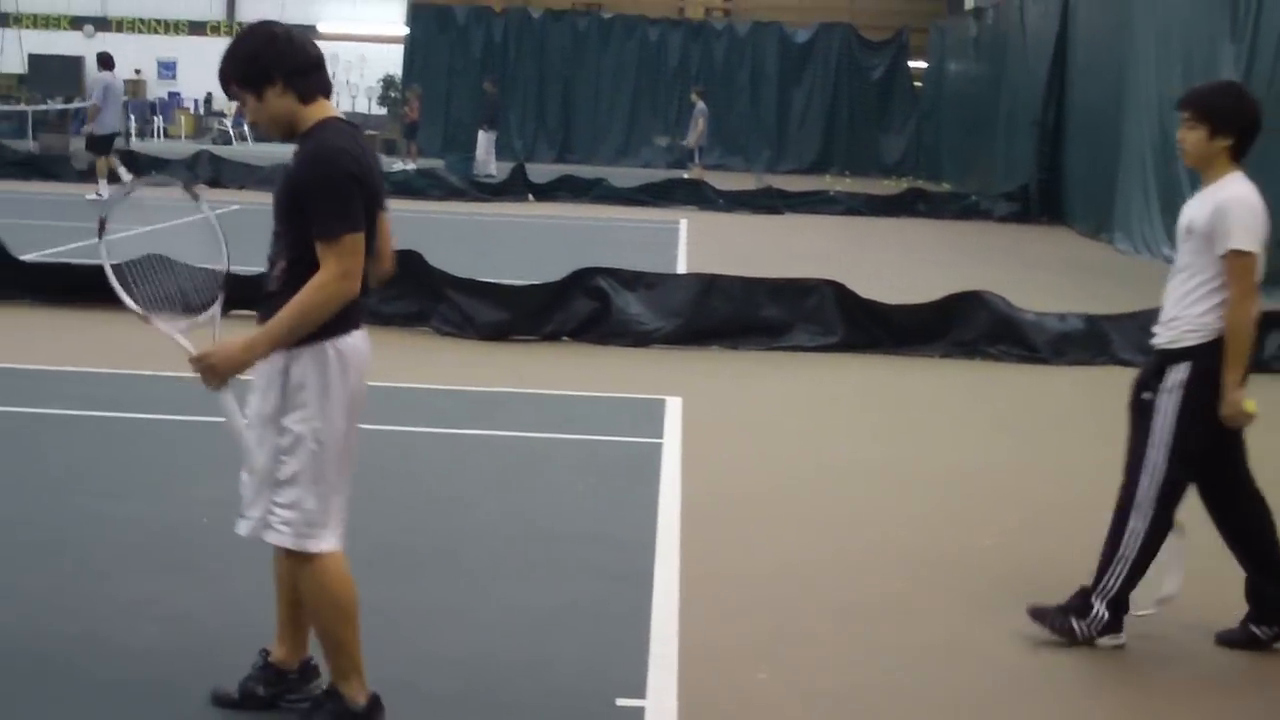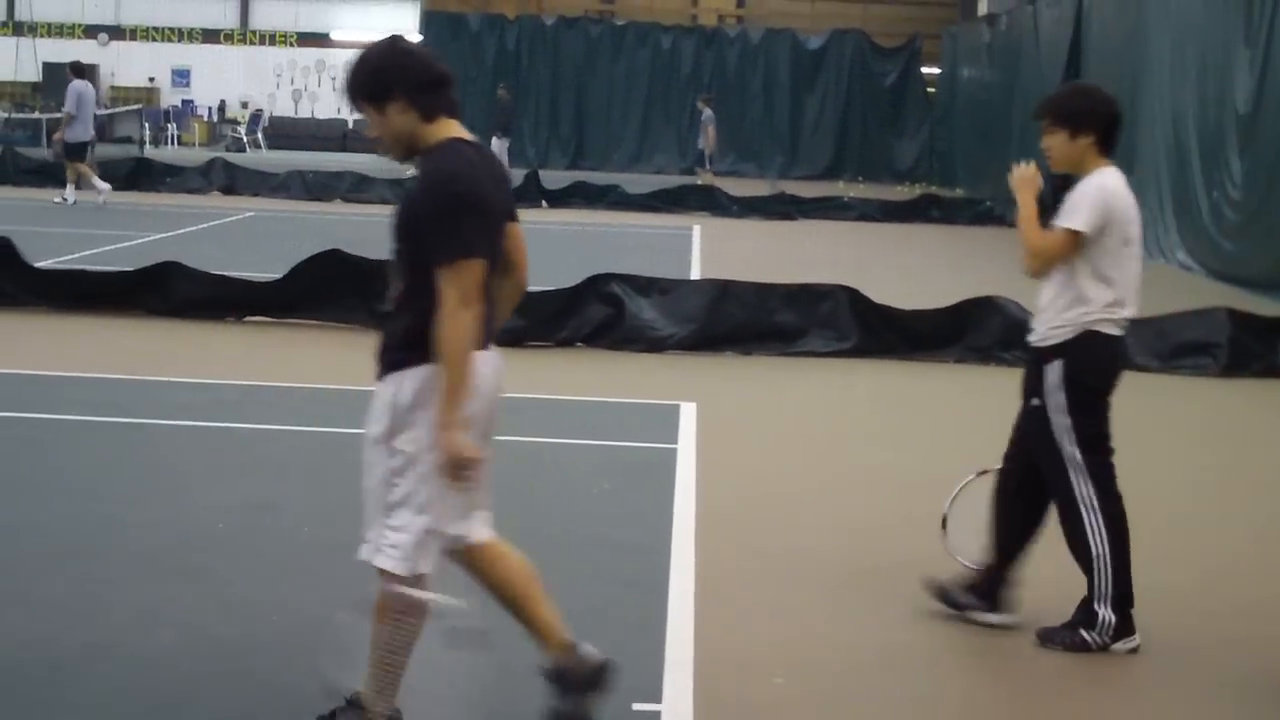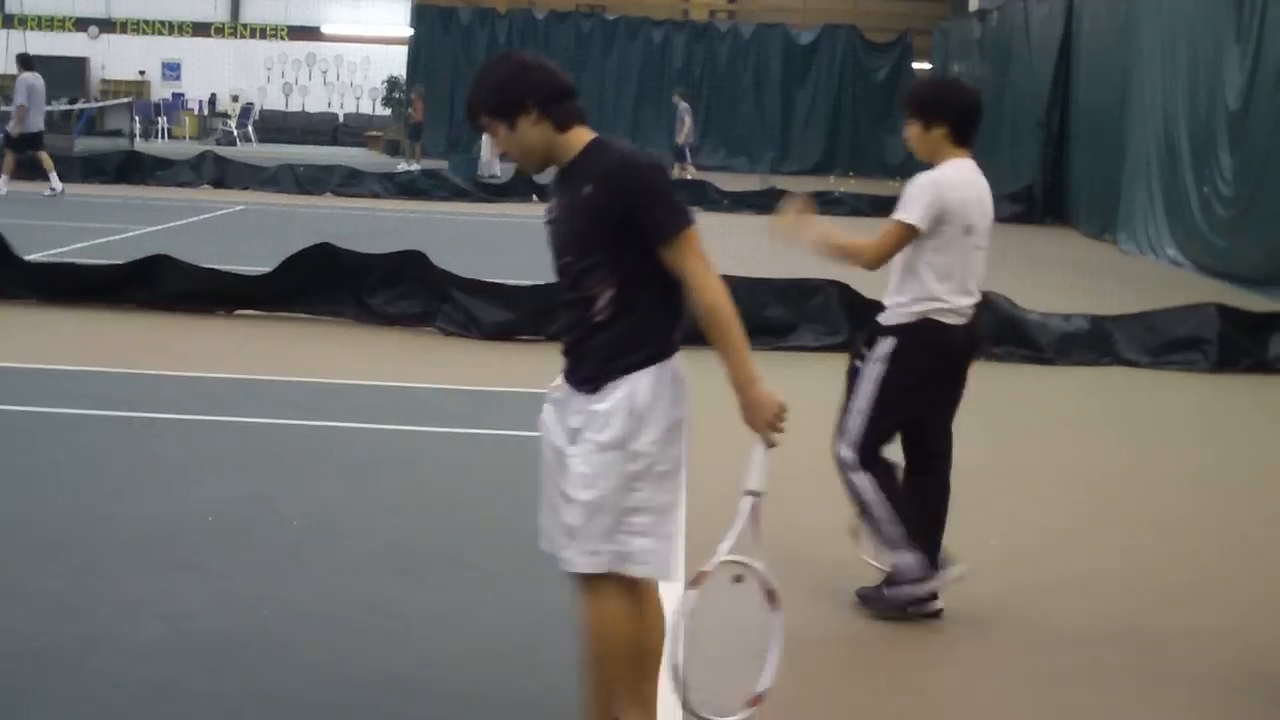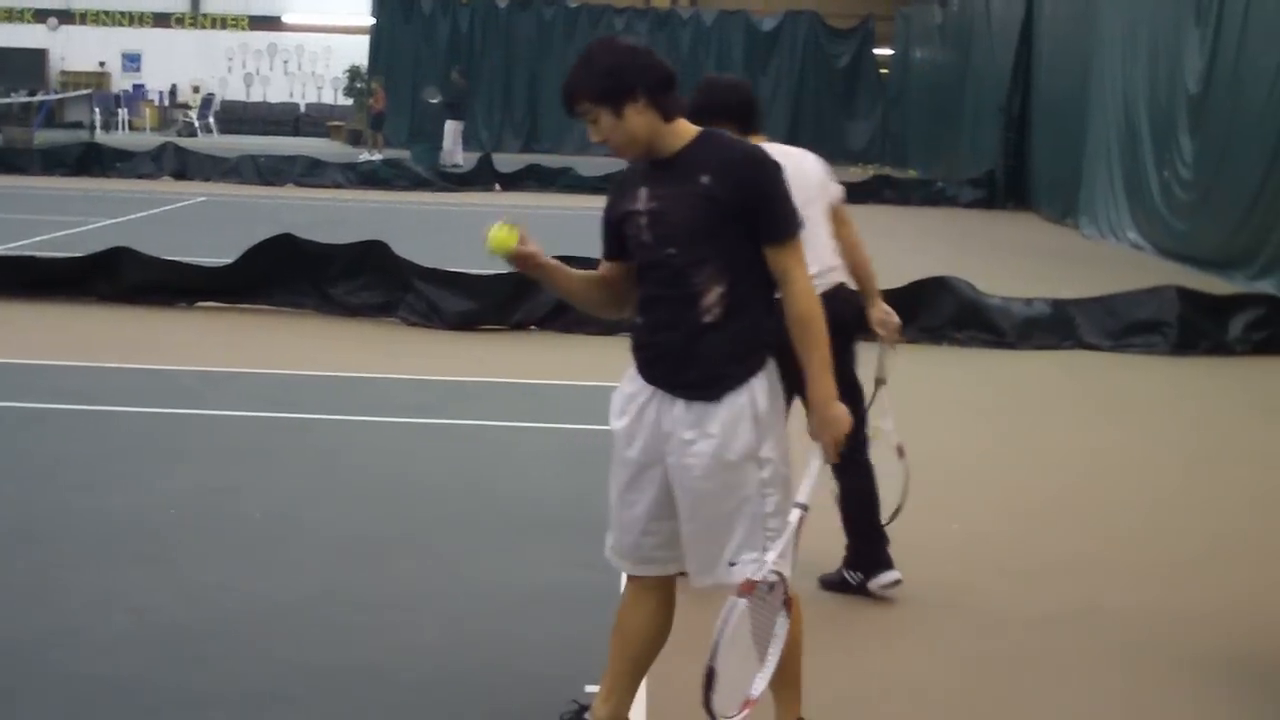
dt=0.5s
person 1, frame 1
left shoulder: (322, 160)
right shoulder: (349, 145)
left elbow: (341, 281)
right elbow: (381, 258)
left wrist: (246, 350)
left hip: (314, 358)
right hip: (323, 352)
left knee: (304, 532)
right knee: (286, 518)
right ankle: (289, 664)
person 1, frame 2
left shoulder: (443, 182)
right shoulder: (479, 163)
left elbow: (461, 307)
right elbow: (514, 275)
left wrist: (450, 425)
left hip: (429, 380)
right hip: (464, 370)
left knee: (402, 555)
right knee: (463, 534)
right ankle: (571, 658)
person 1, frame 3
left shoulder: (629, 173)
right shoulder: (565, 186)
left elbow: (699, 278)
left wrist: (748, 384)
left hip: (632, 394)
right hip: (578, 395)
left knee: (605, 572)
right knee: (613, 572)
person 1, frame 4
left shoulder: (743, 168)
right shoulder: (628, 187)
left elbow: (796, 286)
right elbow: (618, 293)
left wrist: (824, 397)
right wrist: (547, 270)
left hip: (731, 403)
right hip: (649, 398)
right knee: (648, 568)
person 2, frame 1
right shoulder: (1209, 197)
left wrist: (1233, 385)
left hip: (1195, 365)
right hip: (1186, 359)
left knee: (1148, 491)
right knee: (1229, 492)
left ankle: (1099, 612)
person 2, frame 2
left shoulder: (1097, 190)
right shoulder: (1102, 190)
left elbow: (1039, 261)
left wrist: (1024, 197)
left hip: (1073, 356)
right hip: (1073, 352)
left knee: (1084, 487)
right knee: (1024, 475)
left ankle: (1110, 619)
right ankle: (987, 590)
person 2, frame 3
left shoulder: (933, 185)
right shoulder: (975, 184)
left elbow: (872, 255)
left wrist: (808, 230)
left hip: (911, 336)
right hip: (955, 333)
left knee: (856, 451)
right knee: (928, 461)
left ankle: (913, 565)
right ankle: (919, 581)
person 2, frame 4
right shoulder: (809, 163)
right elbow: (849, 239)
right wrist: (873, 302)
right hip: (834, 306)
right knee: (846, 440)
right ankle: (871, 563)
